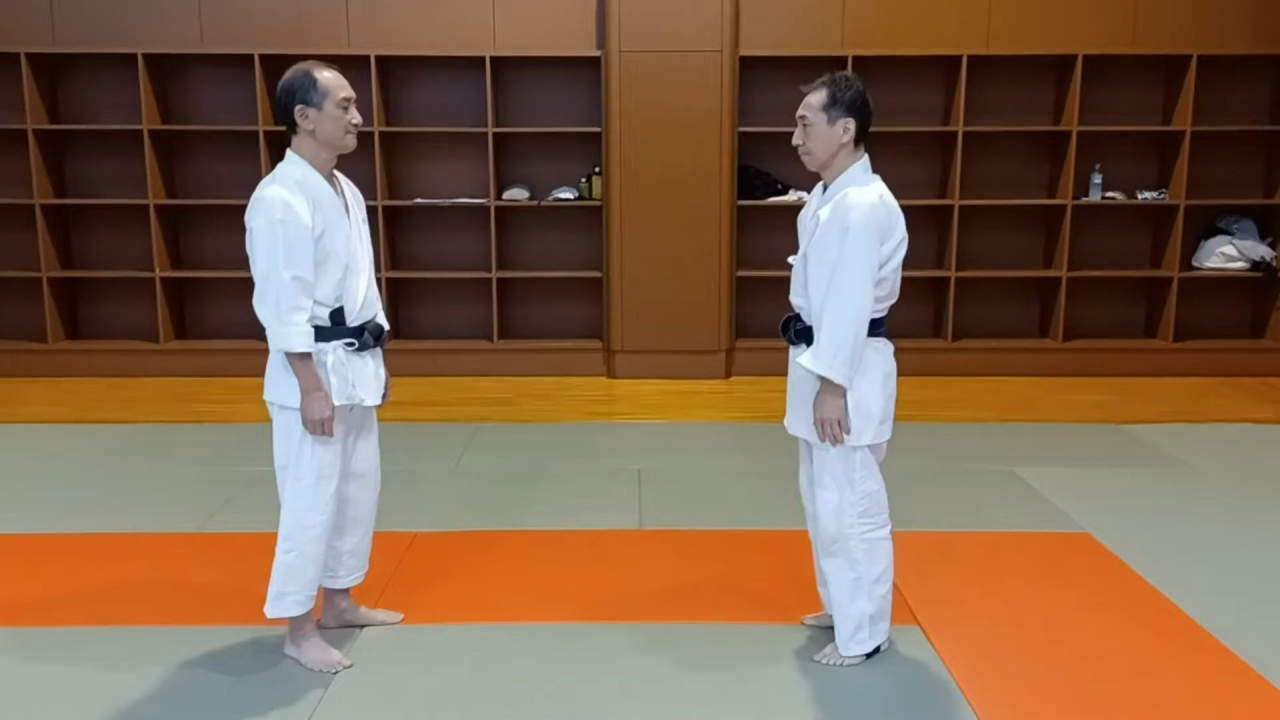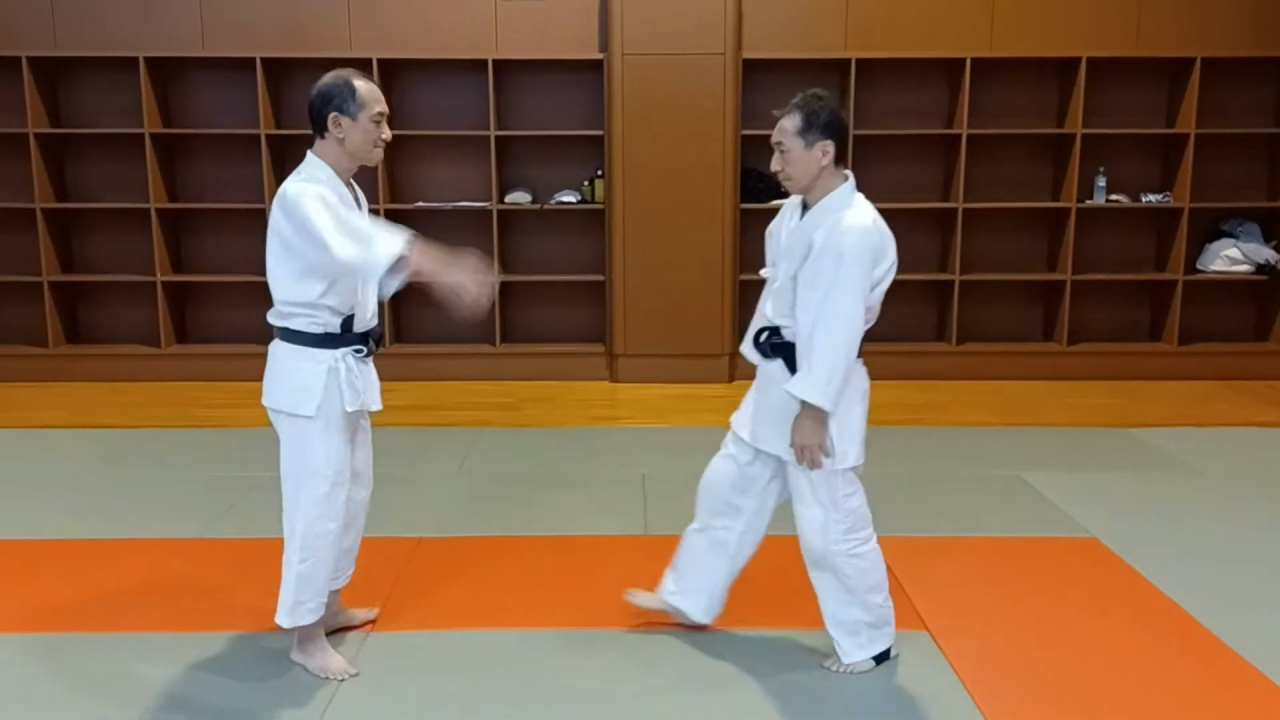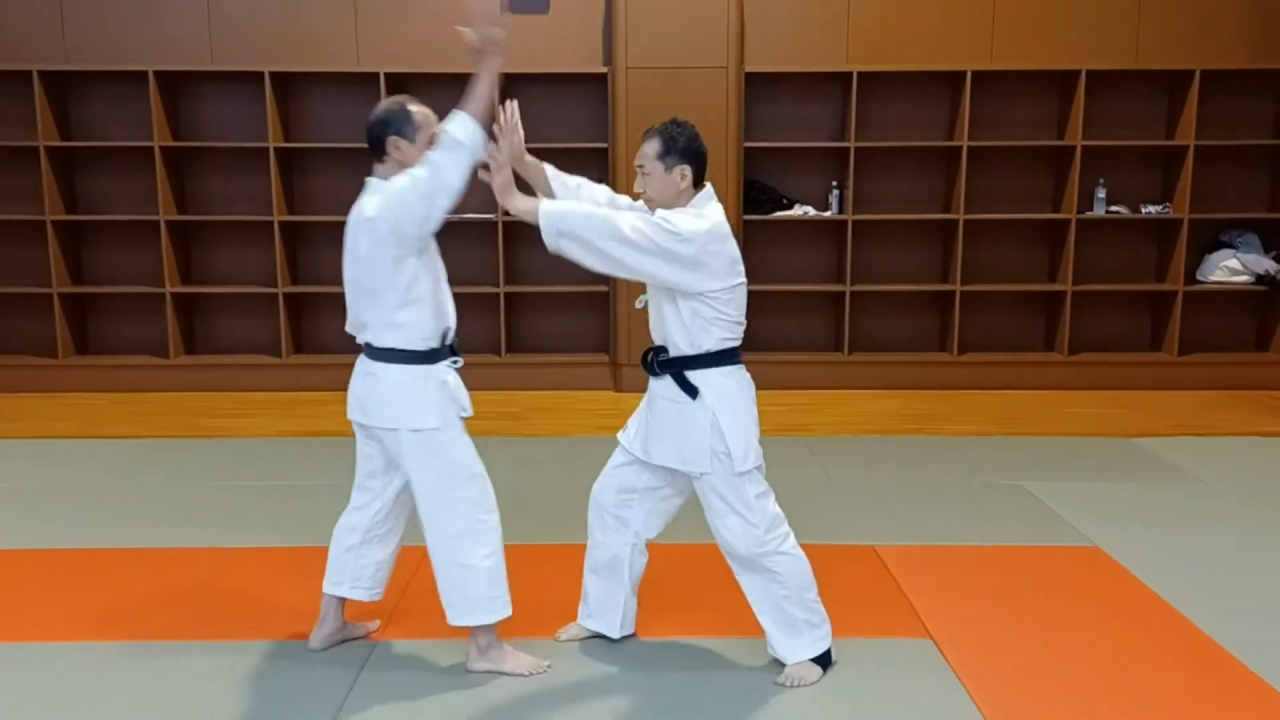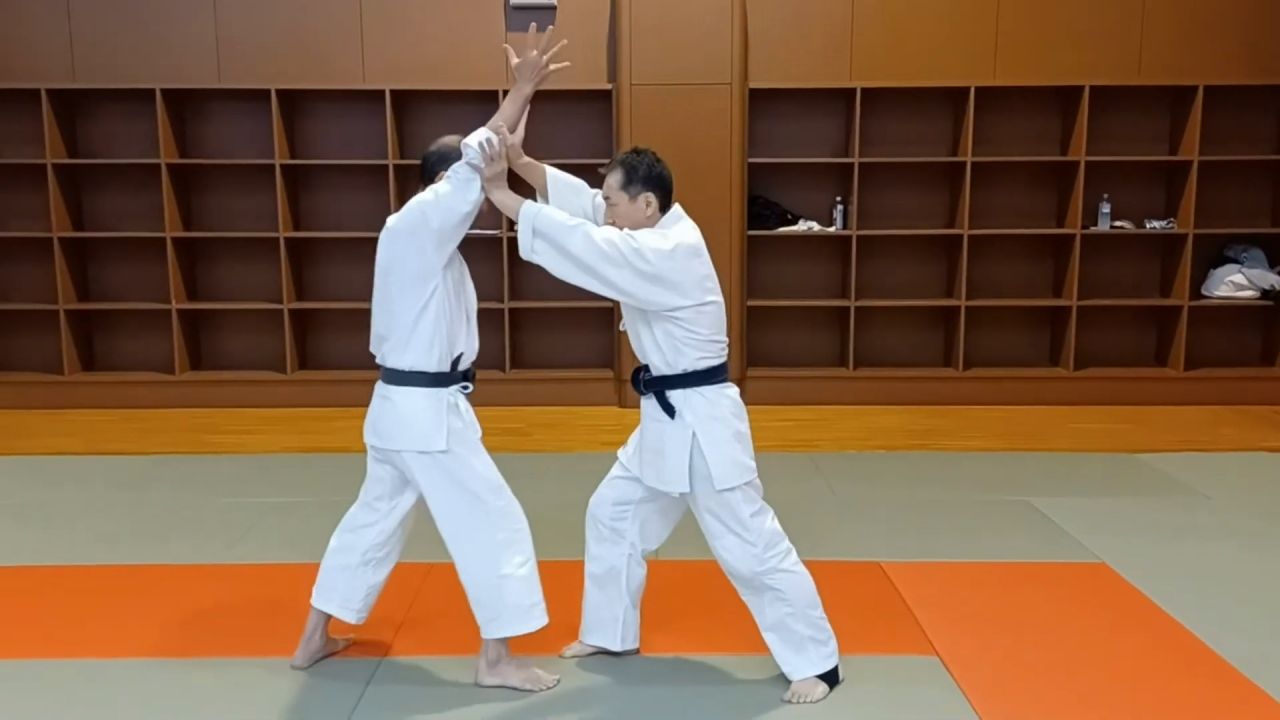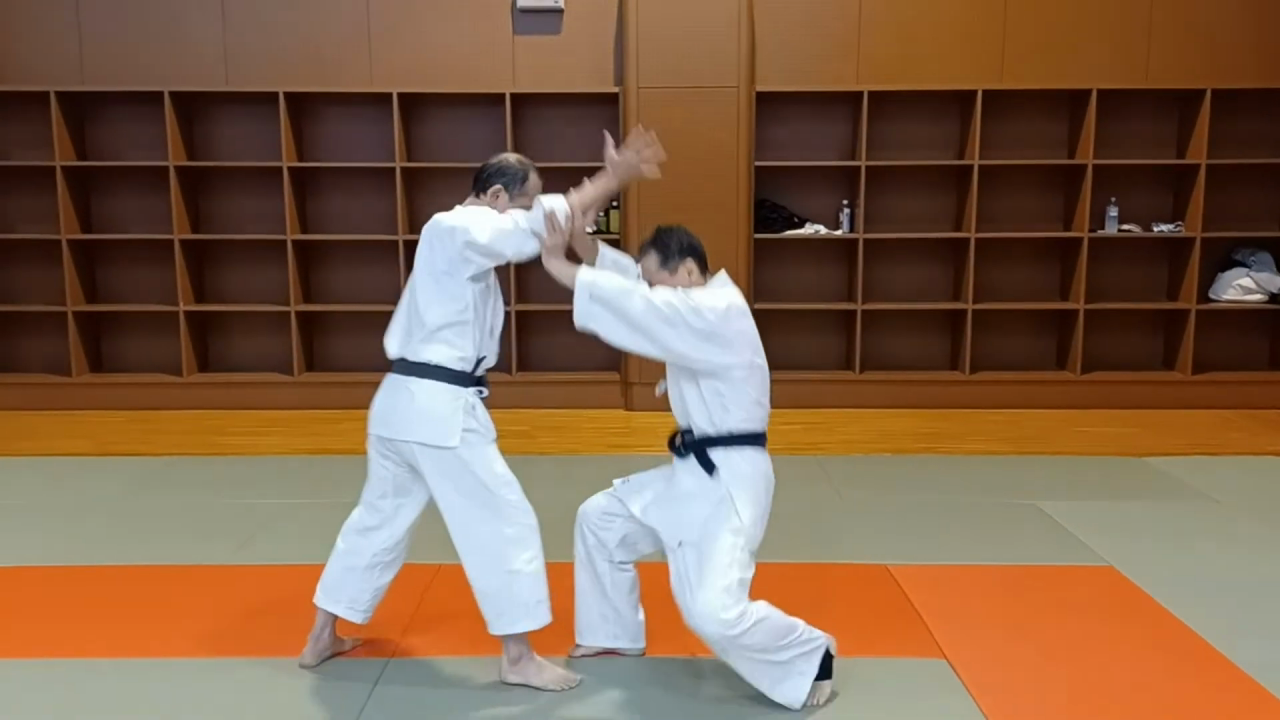
dt=0.7s
person 1, frame 1
left shoulder: (344, 190)
right shoulder: (280, 199)
right elbow: (282, 305)
left wrist: (375, 359)
right wrist: (311, 388)
left hip: (354, 364)
right hip: (313, 370)
left knee: (357, 487)
right knee: (312, 498)
left ankle: (339, 601)
right ankle: (299, 627)
person 1, frame 2
left shoulder: (342, 191)
right shoulder: (303, 196)
left elbow: (372, 242)
right elbow: (362, 251)
left wrist: (443, 266)
right wrist: (441, 271)
left hip: (340, 366)
right hip: (311, 373)
left knee: (350, 489)
right knee: (318, 503)
left ankle: (326, 604)
right ankle: (305, 635)
person 1, frame 3
left shoulder: (373, 209)
right shoulder: (397, 208)
right elbow: (459, 148)
right wrist: (490, 61)
left hip: (380, 379)
right hip: (412, 388)
left knee: (375, 501)
right knee: (464, 507)
left ankle: (331, 620)
right ankle: (484, 643)
person 1, frame 4
left shoulder: (425, 238)
right shoulder: (416, 225)
right elbow: (472, 164)
right wrist: (523, 89)
left hip: (401, 405)
right hip: (427, 411)
left knee: (374, 519)
right knee: (492, 523)
left ankle: (315, 638)
right ankle: (496, 658)
person 1, frame 5
left shoulder: (460, 243)
right shoulder: (452, 230)
right elbow: (536, 228)
right wrist: (612, 178)
left hip: (401, 400)
right hip: (441, 411)
left knee: (378, 518)
right knee: (504, 522)
left ankle: (322, 636)
right ankle: (517, 656)
person 2, frame 1
left shoulder: (863, 206)
right shoulder: (830, 196)
left elbow: (850, 306)
left wrist: (832, 387)
left hip: (847, 371)
right hip: (823, 360)
left knee: (850, 506)
right knee: (824, 499)
left ankle: (862, 633)
right ankle: (845, 606)
person 2, frame 2
left shoulder: (856, 230)
right shoulder: (794, 213)
left elbow: (836, 330)
left wrist: (812, 412)
right wrist: (759, 358)
left hip: (821, 392)
right hip: (778, 382)
left knee: (832, 527)
right knee: (728, 491)
left ankle: (870, 642)
right ankle: (689, 598)
person 2, frame 3
left shoulder: (697, 233)
right shoulder: (668, 218)
left elbow: (609, 233)
right elbow: (598, 204)
left wrist: (518, 204)
right wrist: (525, 163)
left hip: (712, 401)
right hip: (671, 394)
left knee: (752, 531)
right knee: (616, 502)
left ankle: (809, 645)
right ankle: (605, 618)
person 2, frame 4
left shoulder: (668, 254)
right shoulder: (659, 234)
left elbow: (582, 243)
right elbow: (578, 203)
left wrist: (503, 197)
right wrist: (521, 163)
left hip: (702, 420)
right hip: (666, 417)
left knee: (751, 548)
right knee: (612, 517)
left ankle: (817, 662)
right ankle: (610, 632)
person 2, frame 5
left shoulder: (717, 314)
right shoulder: (699, 305)
left elbow: (640, 308)
right elbow: (629, 281)
left wrist: (563, 269)
right wrist: (581, 244)
left hip: (728, 479)
right hip: (694, 472)
left knee: (712, 612)
right knee: (599, 518)
left ankle: (810, 658)
right ankle: (616, 634)
